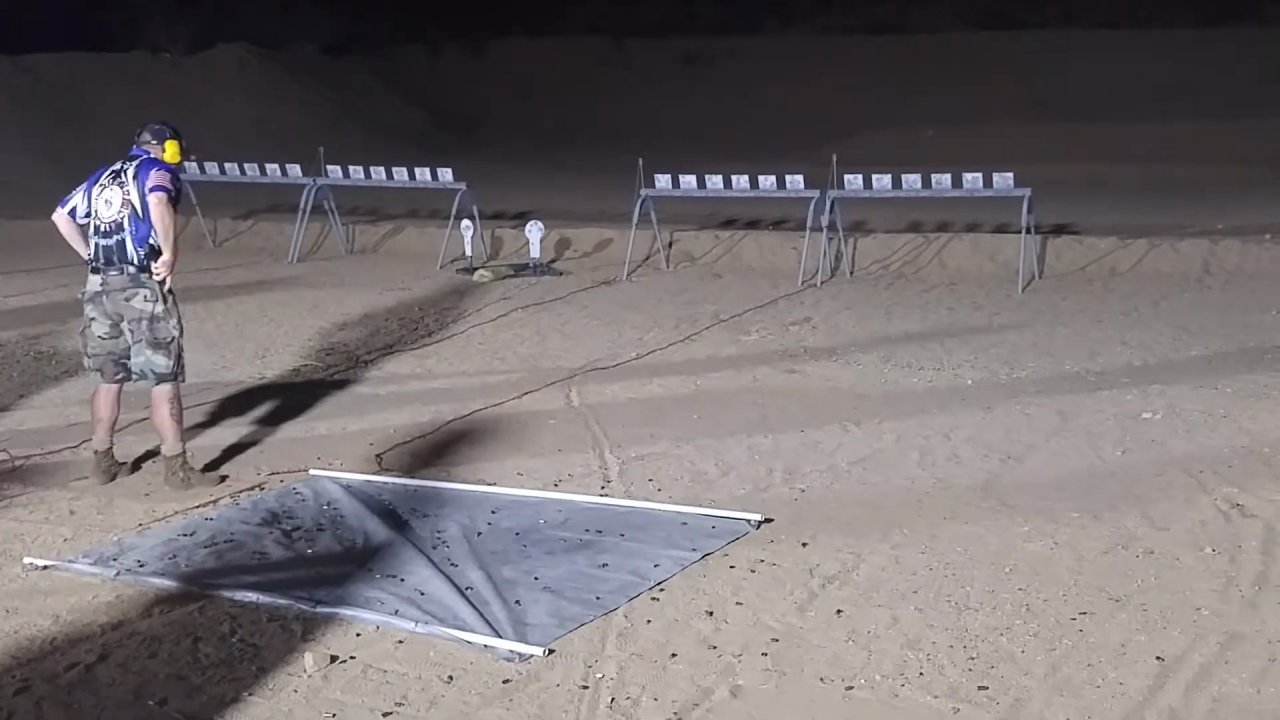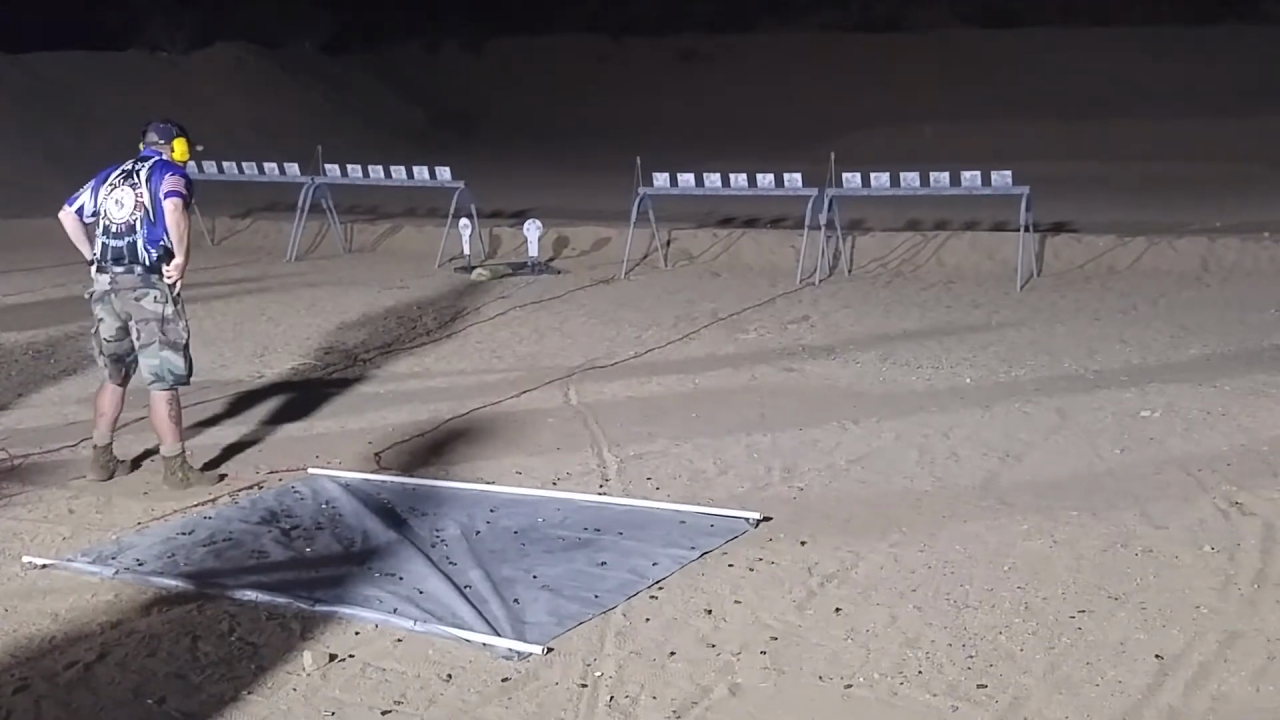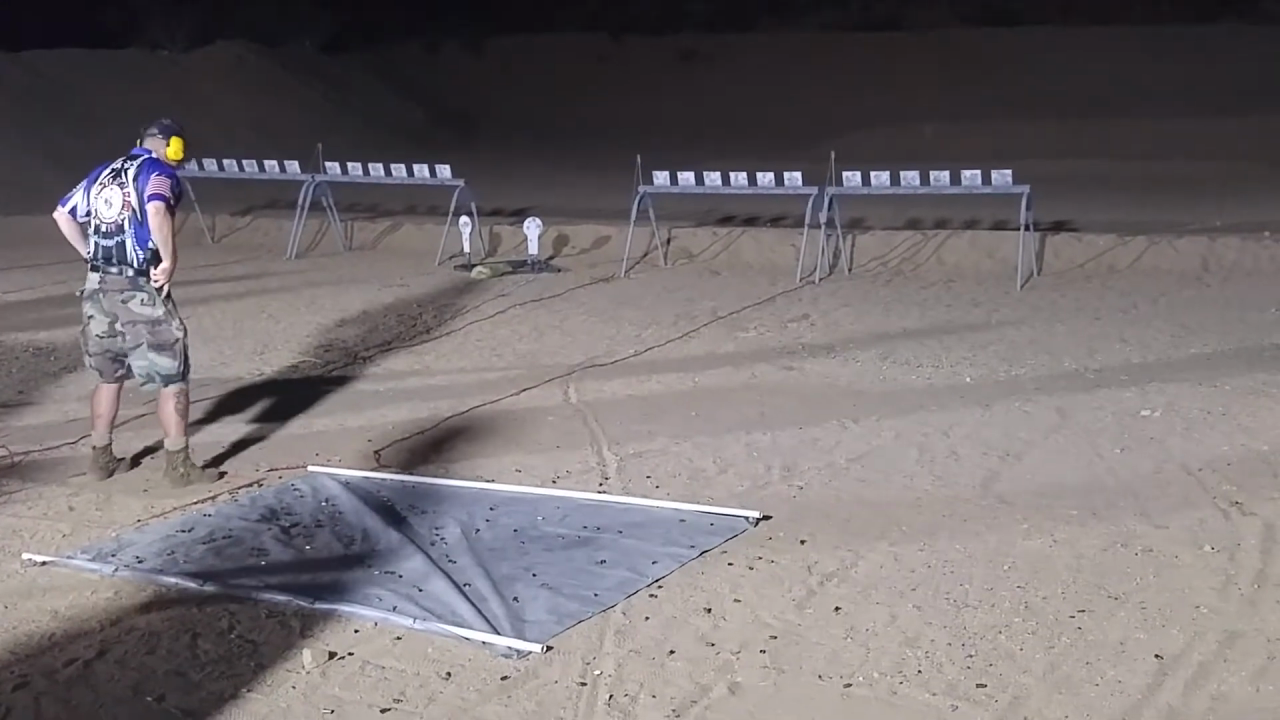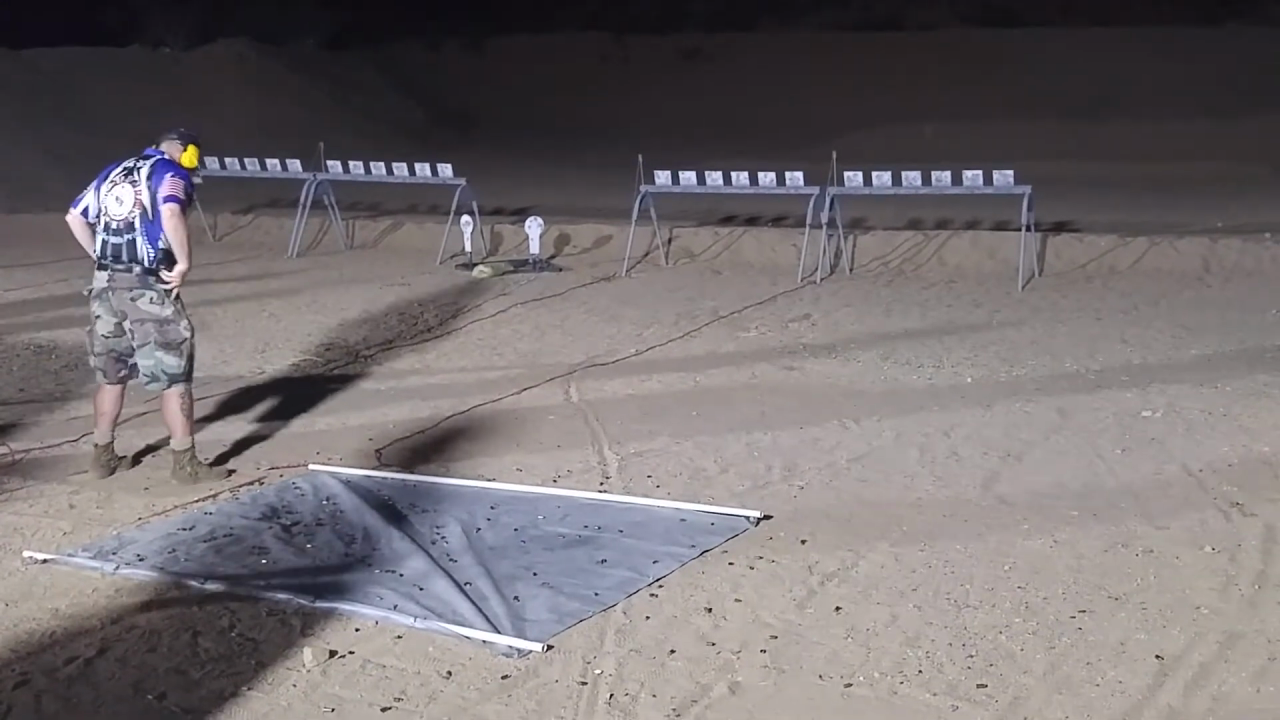
dt=0.3s
person 1, frame 1
left shoulder: (103, 176)
right shoulder: (158, 170)
left elbow: (62, 215)
right elbow: (159, 202)
left wrist: (90, 258)
right wrist: (170, 255)
left hip: (100, 285)
right hip: (141, 284)
left knee: (108, 378)
right knee: (163, 379)
left ankle: (103, 461)
right ankle: (177, 468)
person 1, frame 2
left shoulder: (110, 175)
right shoulder: (170, 173)
left elbow: (68, 214)
right elbow: (174, 208)
left wrist: (93, 258)
right wrist: (181, 257)
left hip: (107, 285)
right hip: (149, 285)
left knee: (115, 375)
right knee: (164, 381)
left ankle: (101, 458)
right ankle: (175, 468)
person 1, frame 3
left shoulder: (104, 173)
right shoulder: (160, 172)
left elbow: (63, 214)
right elbow: (156, 212)
left wrist: (92, 256)
right wrist: (169, 260)
left hip: (99, 284)
right hip: (139, 286)
left knee: (109, 375)
right knee: (171, 375)
left ankle: (101, 457)
right ankle: (178, 464)
person 1, frame 4
left shoulder: (114, 172)
right shoulder: (173, 172)
left elbow: (75, 217)
right elbow: (171, 213)
right wrist: (183, 263)
left hip: (106, 282)
right hip: (148, 285)
left knee: (112, 373)
right knee: (174, 374)
left ankle: (103, 455)
right ankle: (185, 462)
